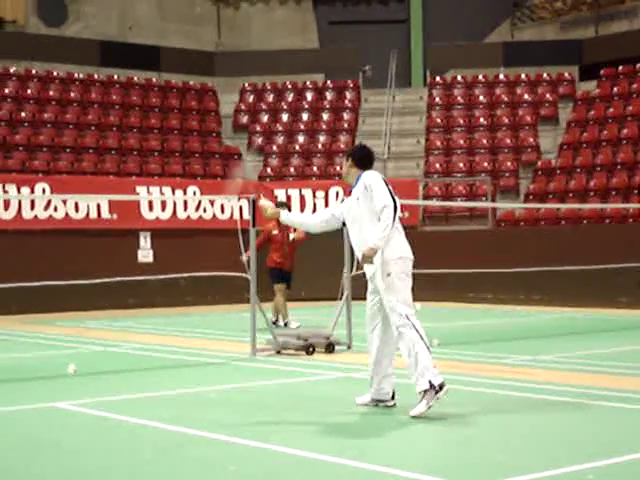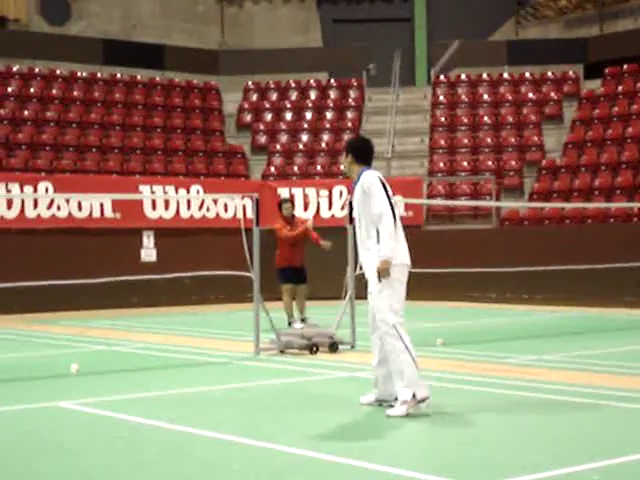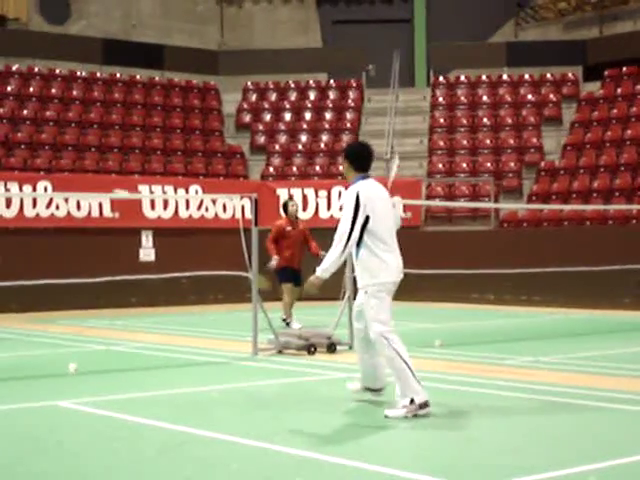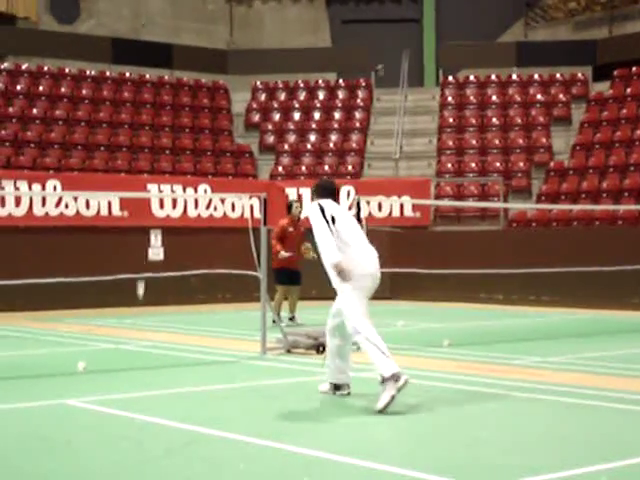
dt=0.5s
person 1, frame 1
left shoulder: (372, 179)
right shoulder: (350, 203)
left elbow: (390, 209)
right elbow: (317, 222)
left wrist: (374, 245)
right wrist: (280, 214)
left hip: (391, 260)
right hip: (377, 267)
left knee: (402, 318)
right knee: (379, 327)
left ankle: (430, 381)
right ankle: (382, 391)
person 1, frame 2
left shoulder: (370, 180)
right shoulder: (361, 187)
left elbow: (388, 217)
left wrist: (385, 257)
left hip: (388, 266)
right hip: (377, 268)
left knee: (389, 325)
right knee: (378, 329)
left ankle: (414, 391)
right ankle: (386, 391)
person 1, frame 3
left shoulder: (355, 193)
right shoulder: (379, 189)
left elbow: (344, 239)
right elbow: (396, 221)
left wrist: (321, 274)
left hip: (376, 275)
right hip: (383, 270)
left knee: (382, 334)
right knee: (361, 320)
left ankle: (415, 398)
right ankle: (372, 380)
person 1, frame 4
left shoulder: (316, 206)
right shoulder: (343, 212)
left elbow: (325, 233)
left wrist: (334, 261)
left hip: (353, 272)
right hip: (370, 269)
left knee: (358, 326)
right knee: (336, 326)
left ankle: (391, 375)
right ankle: (338, 381)
person 2, frame 1
right shoulder: (271, 228)
left elbow: (302, 236)
right elbow: (259, 243)
left wrist: (295, 236)
right wrist: (249, 255)
left hip: (288, 266)
right hip: (275, 265)
left knee: (282, 293)
right knee: (280, 291)
left ankle: (275, 319)
right ankle: (286, 320)
person 2, frame 2
left shoulder: (299, 222)
right shoulder: (279, 226)
left elbow: (310, 232)
right elbow: (290, 237)
left wrist: (320, 241)
right wrist: (305, 227)
left hip: (299, 263)
right hip: (285, 264)
left knee: (302, 290)
right knee: (288, 291)
left ankle: (303, 317)
right ankle: (291, 320)
person 2, frame 3
left shoulder: (301, 225)
right shoulder: (280, 225)
left elbow: (309, 241)
right elbow: (270, 241)
left wrist: (318, 252)
right wrist: (275, 255)
left hip: (296, 265)
right hip: (283, 264)
left knee: (295, 292)
right knee: (288, 290)
left ankle: (286, 316)
right ankle: (289, 320)
person 2, frame 4
left shoulder: (300, 226)
right shoulder: (283, 224)
right elbow: (274, 240)
left wrist: (307, 253)
right wrist: (280, 251)
left hip: (295, 265)
right hip: (282, 264)
left knee: (295, 291)
right knee: (282, 291)
left ankle: (292, 316)
right ankle: (276, 318)
